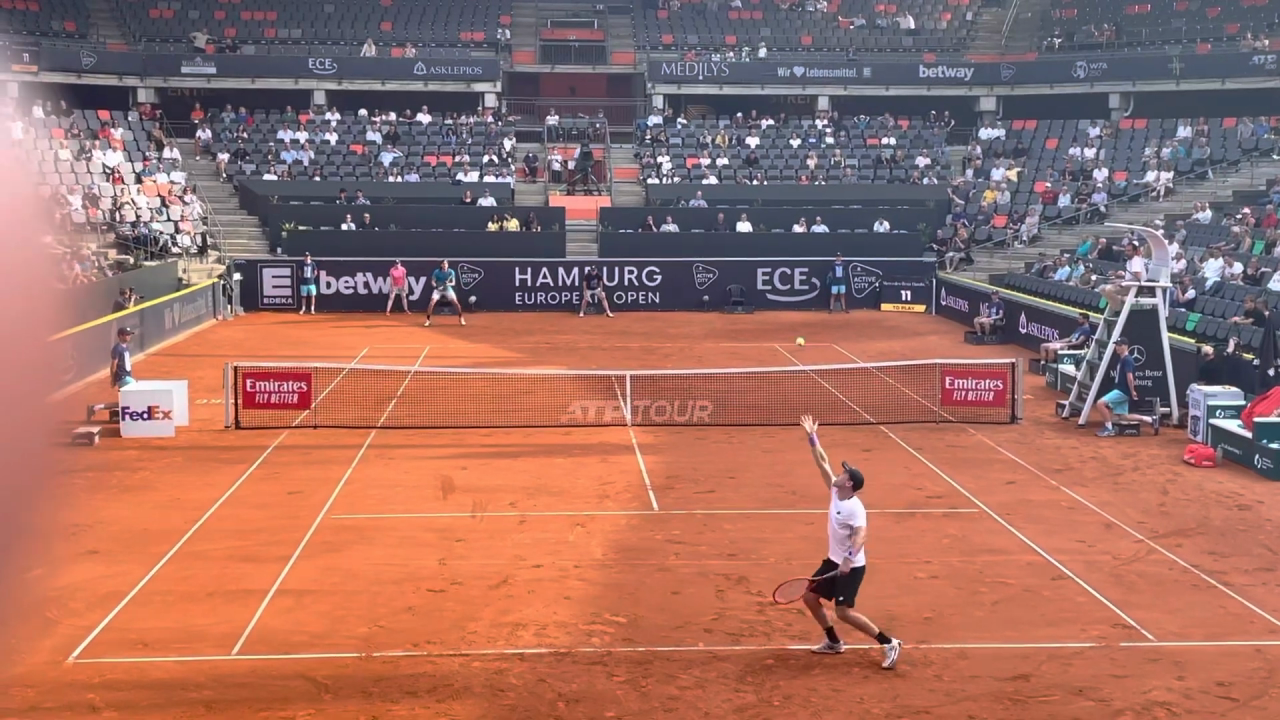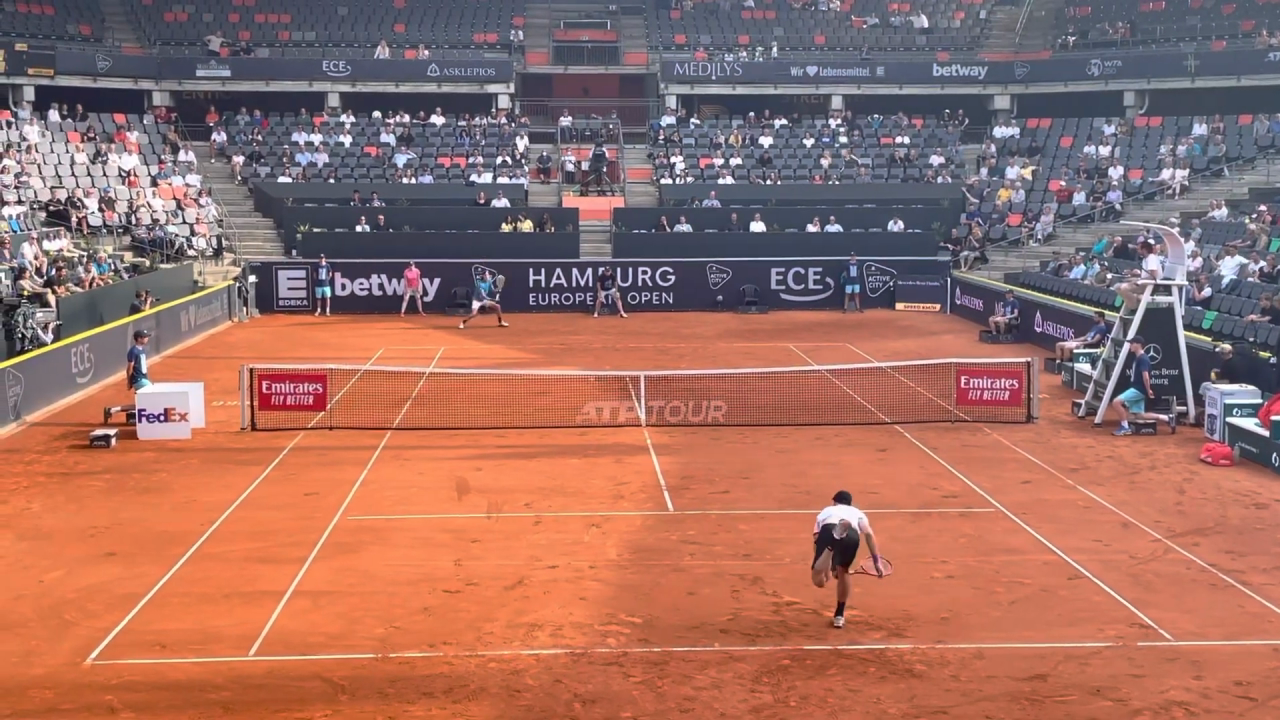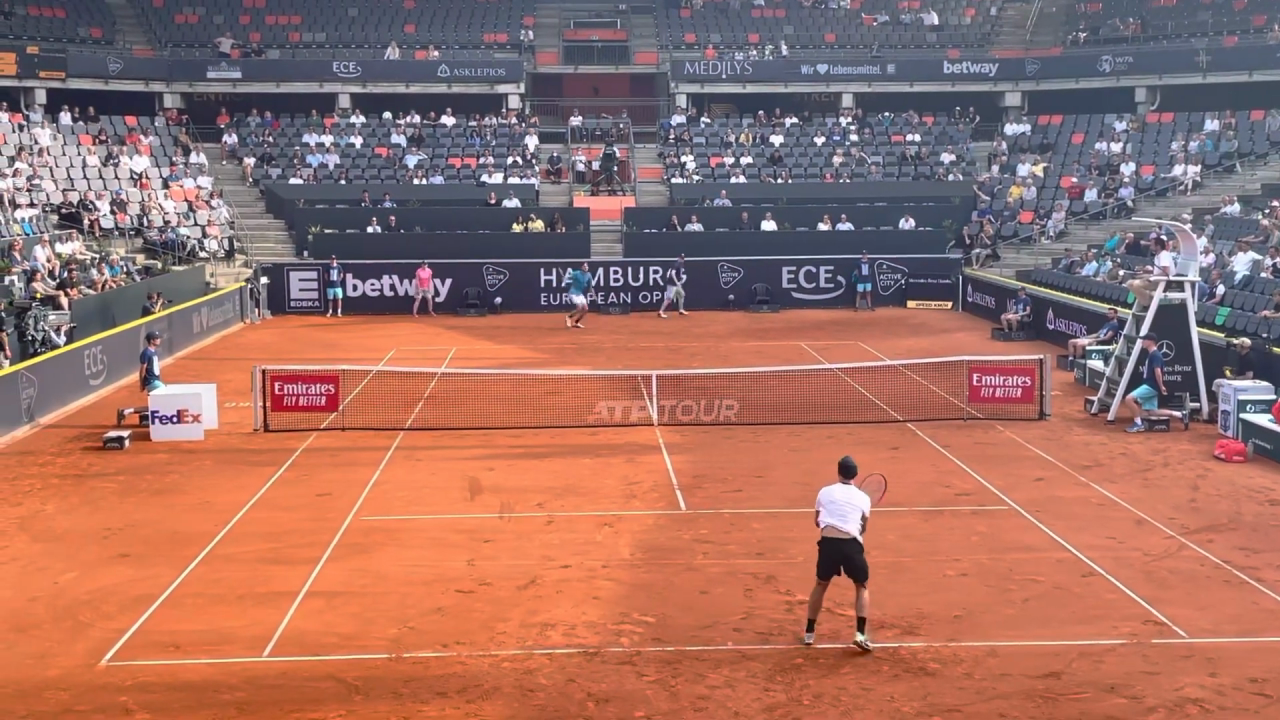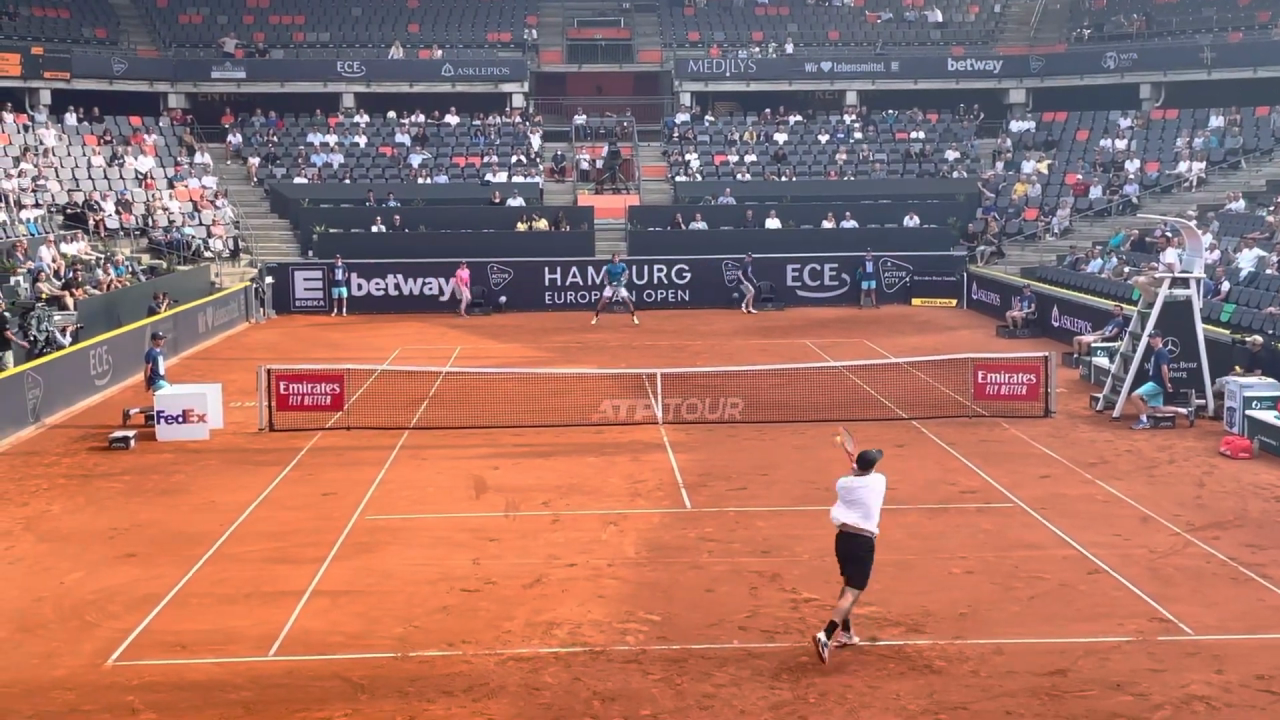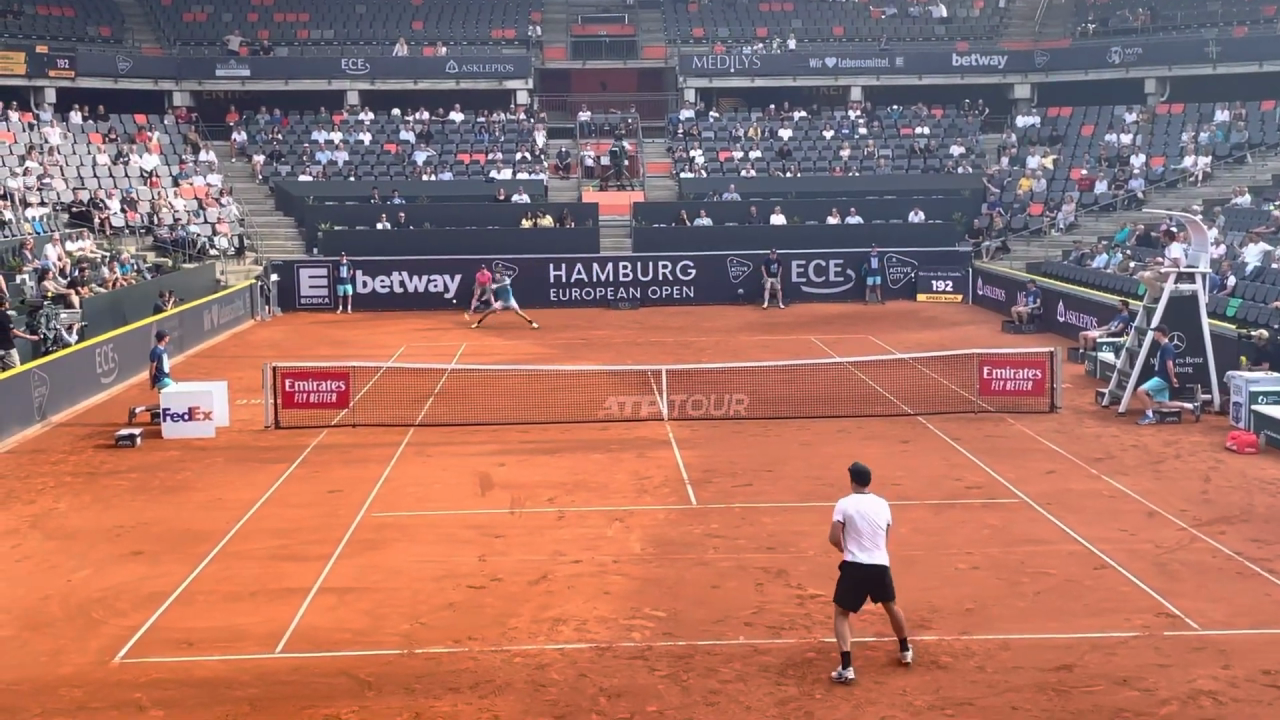
dt=1s
person 1, frame 1
left shoulder: (855, 509)
right shoulder: (836, 492)
left elbow: (861, 538)
right elbow: (822, 463)
left wrist: (848, 560)
right wrist: (811, 435)
left hip: (851, 566)
right hip: (833, 561)
left knee: (844, 612)
right knee: (810, 597)
left ankle: (888, 643)
right ankle: (834, 642)
person 1, frame 2
left shoulder: (824, 513)
right shoulder: (857, 513)
left elbow: (817, 542)
right elbow: (869, 534)
right wrist: (877, 562)
left hip: (829, 532)
right hip: (852, 535)
left knee: (818, 580)
right knee: (842, 571)
right ankle: (839, 616)
person 1, frame 3
left shoulder: (824, 493)
right shoulder: (862, 498)
left elbow: (817, 522)
right elbow: (863, 527)
left hip: (828, 543)
right hip: (851, 545)
left knee: (821, 585)
right knee: (862, 587)
left ankle: (809, 633)
right ankle: (861, 632)
person 1, frame 4
left shoulder: (844, 483)
right shoulder: (879, 480)
left hip: (844, 538)
right hip: (863, 542)
left knee: (848, 585)
right knee: (852, 593)
left ankle: (846, 632)
right ankle: (826, 636)
person 1, frame 5
left shoulder: (844, 504)
right shoulder: (883, 505)
left elbow: (834, 538)
right elbow: (885, 537)
left hip: (854, 567)
right hip: (880, 567)
left knee: (842, 615)
right knee: (892, 606)
left ankle: (846, 668)
right ankle: (905, 650)
